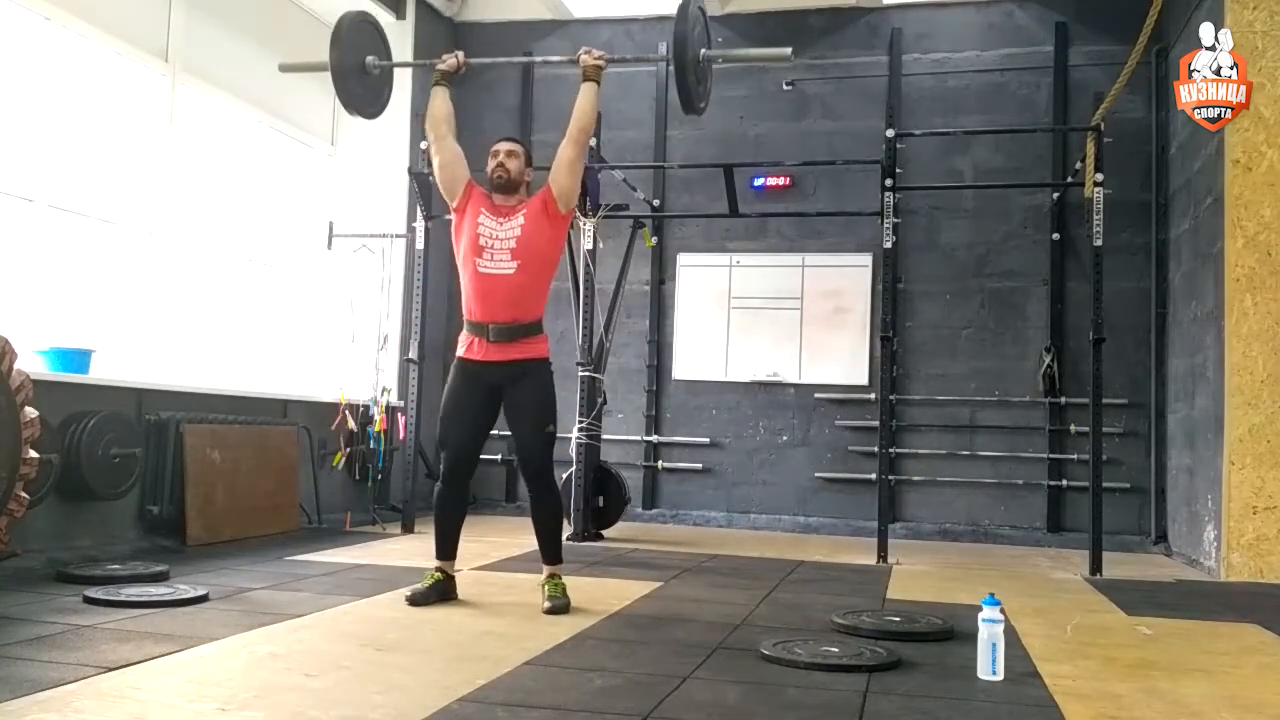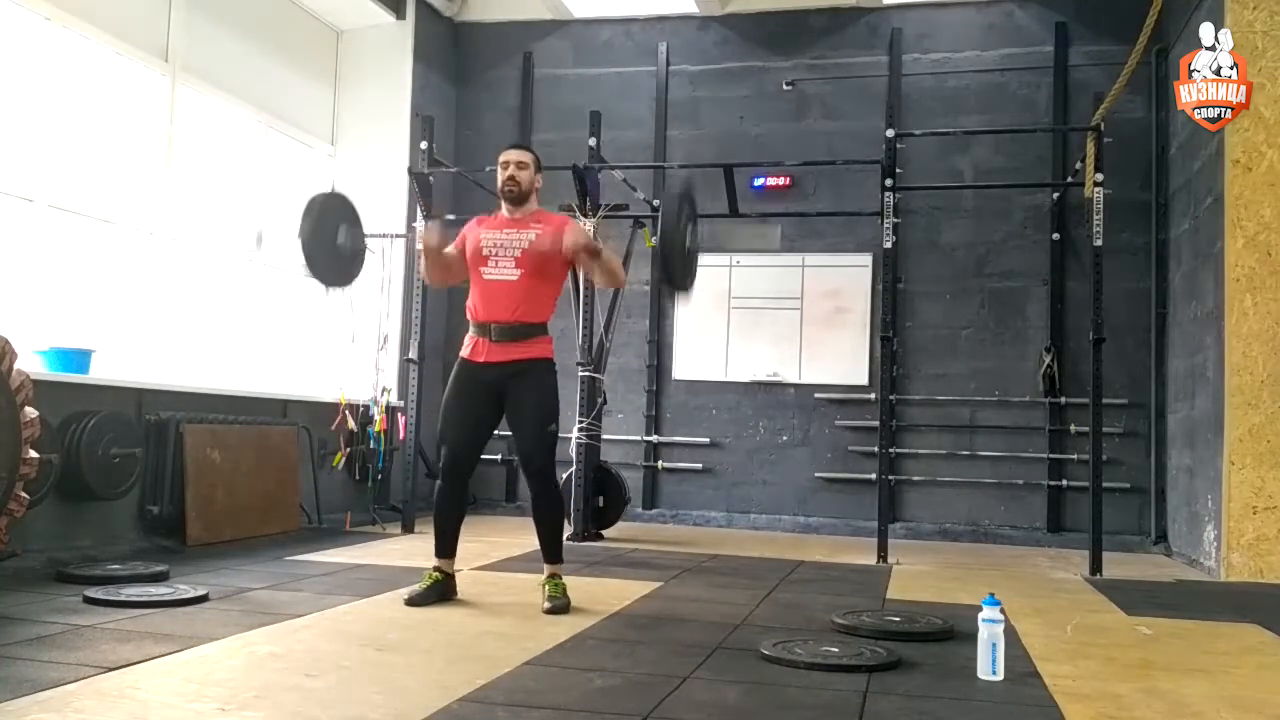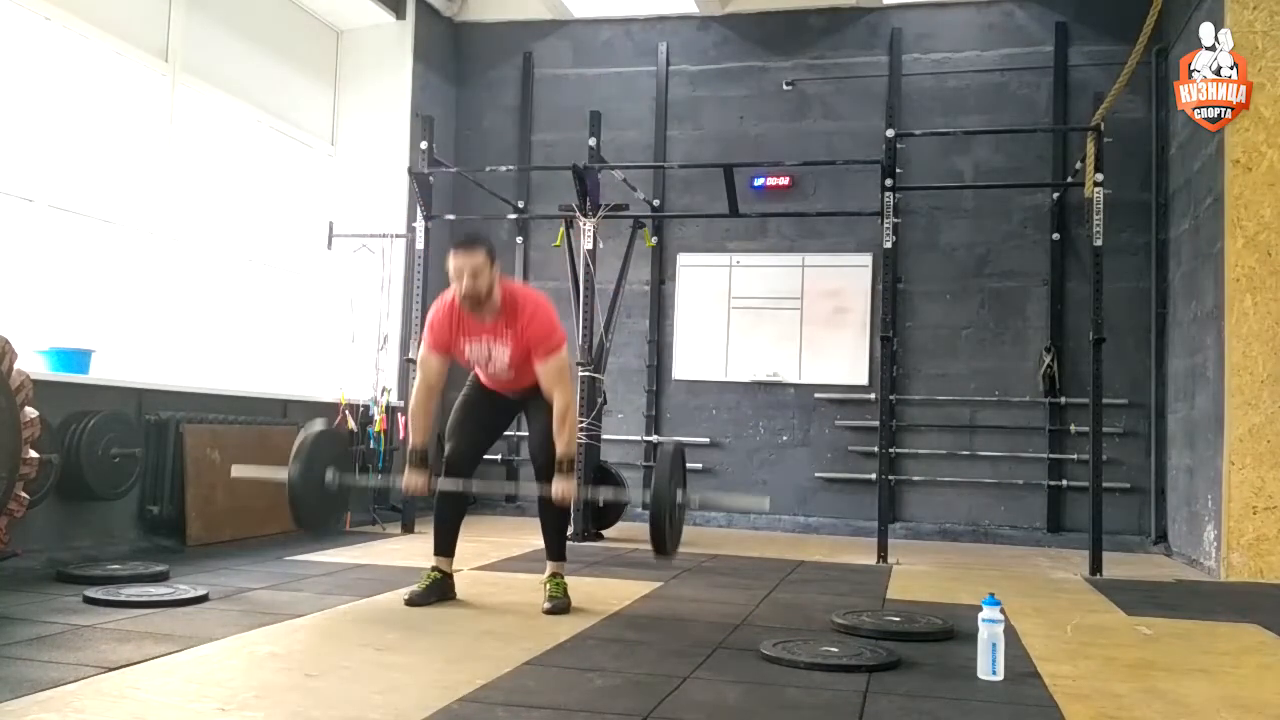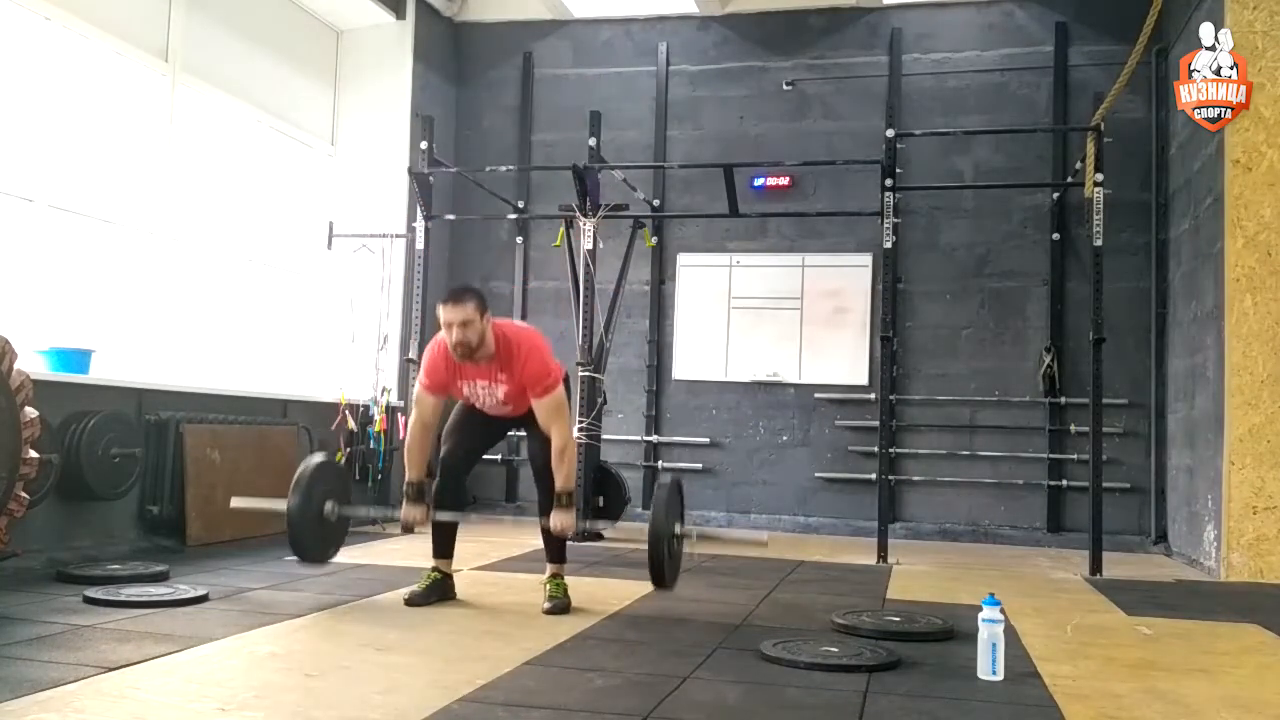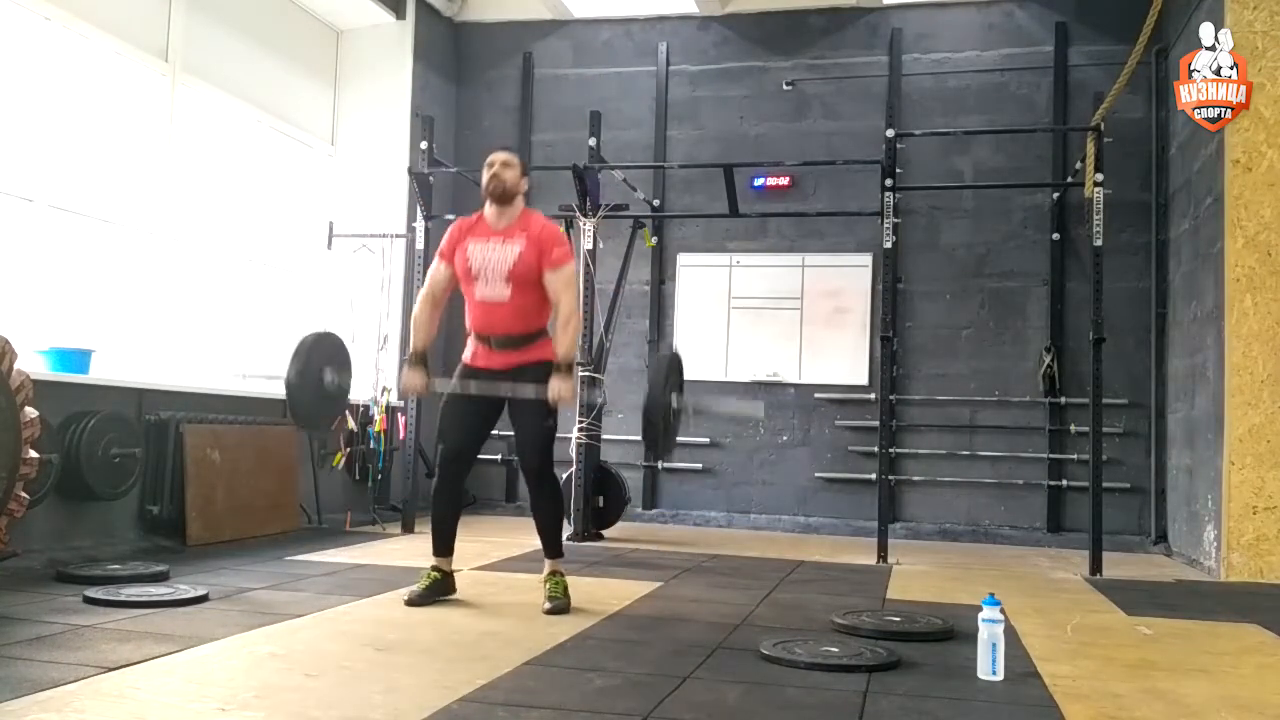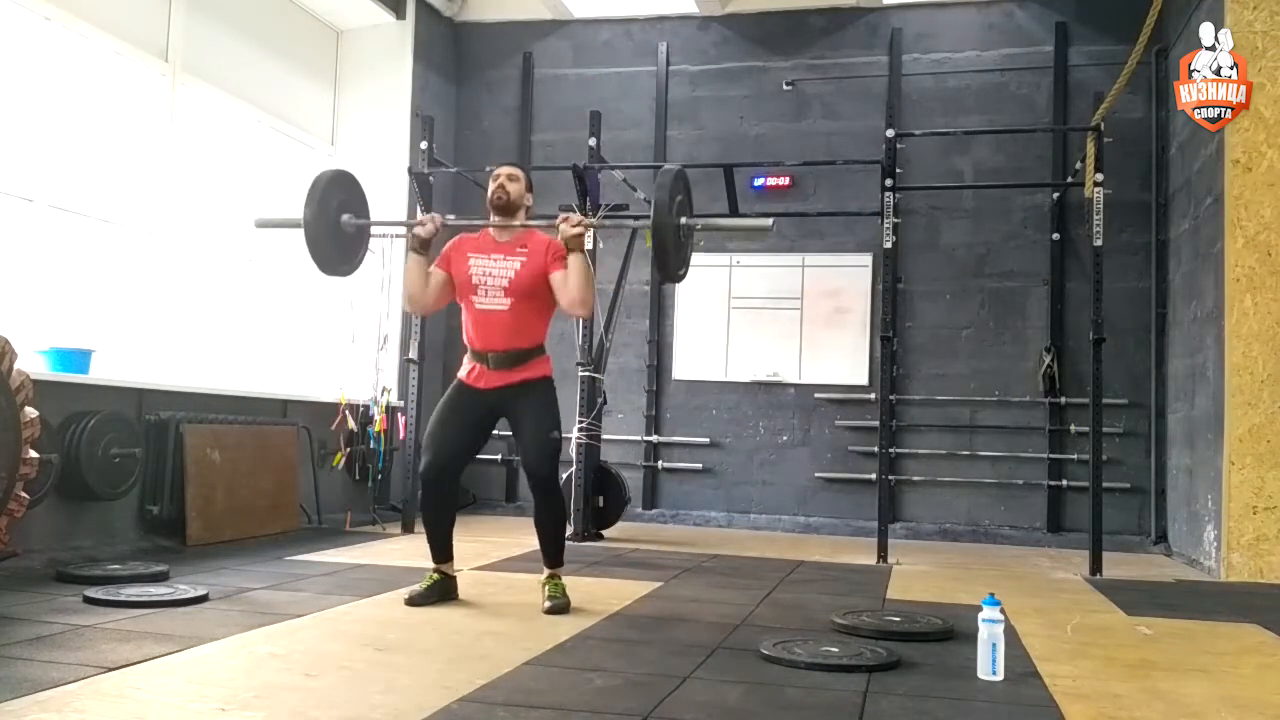
dt=0.4s
person 1, frame 1
left shoulder: (548, 211)
right shoulder: (467, 205)
left elbow: (577, 140)
right elbow: (440, 138)
left wrist: (590, 80)
right wrist: (442, 81)
left hip: (527, 364)
right hip: (472, 361)
left knee: (537, 471)
right knee: (453, 469)
left ankle: (553, 577)
right ankle: (443, 573)
person 1, frame 2
left shoulder: (557, 227)
right shoulder: (476, 228)
left elbow: (615, 276)
right elbow: (437, 276)
left wrist: (590, 249)
right wrist: (431, 249)
left hip: (531, 363)
right hip: (475, 359)
left knee: (539, 470)
right knee: (453, 465)
left ankle: (553, 577)
right ankle: (443, 573)
person 1, frame 3
left shoulder: (533, 312)
right shoulder: (443, 314)
left elbow: (562, 395)
right elbow: (426, 388)
left wrist: (566, 471)
right wrist: (416, 461)
left hip: (539, 387)
right hip: (486, 387)
left knee: (546, 472)
right knee: (455, 463)
left ankle: (555, 577)
right ankle: (440, 573)
person 1, frame 4
left shoulder: (528, 349)
right shoulder: (438, 355)
left elbow: (560, 434)
right elbow: (421, 425)
left wrist: (564, 504)
right wrist: (414, 494)
left hip: (540, 400)
right hip: (480, 406)
left knee: (545, 468)
right knee: (450, 465)
left ankle: (556, 578)
right ankle: (441, 573)
person 1, frame 5
left shoulder: (544, 234)
right shoulder: (460, 233)
left elbow: (568, 306)
right elbow: (430, 298)
left wrist: (564, 370)
right wrist: (416, 361)
left hip: (532, 365)
right hip: (478, 363)
left knee: (536, 467)
right knee: (450, 462)
left ankle: (554, 574)
right ankle: (441, 571)
person 1, frame 6
left shoulder: (546, 248)
right shoulder: (460, 248)
left elbow: (580, 306)
right elbow: (419, 303)
left wrist: (574, 248)
right wrist: (420, 246)
left hip: (528, 382)
right hip: (473, 381)
left knee: (542, 474)
right knee: (434, 471)
left ankle: (553, 577)
right ankle: (442, 574)
